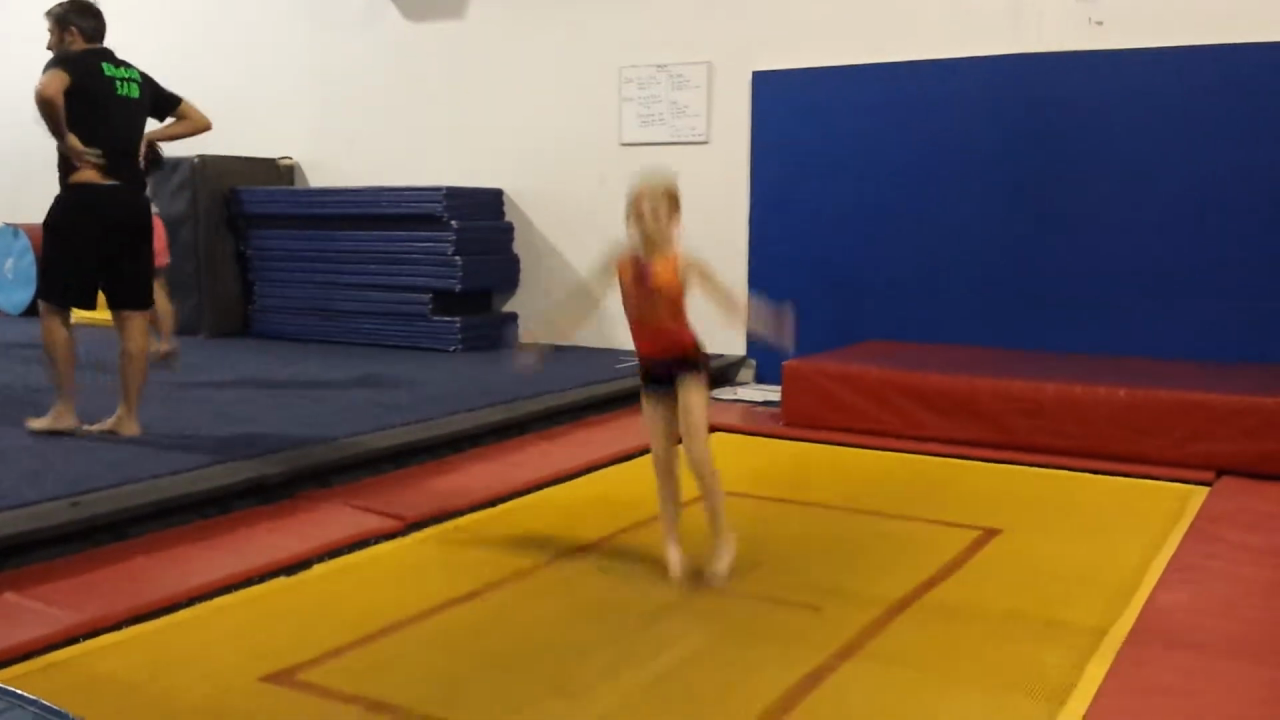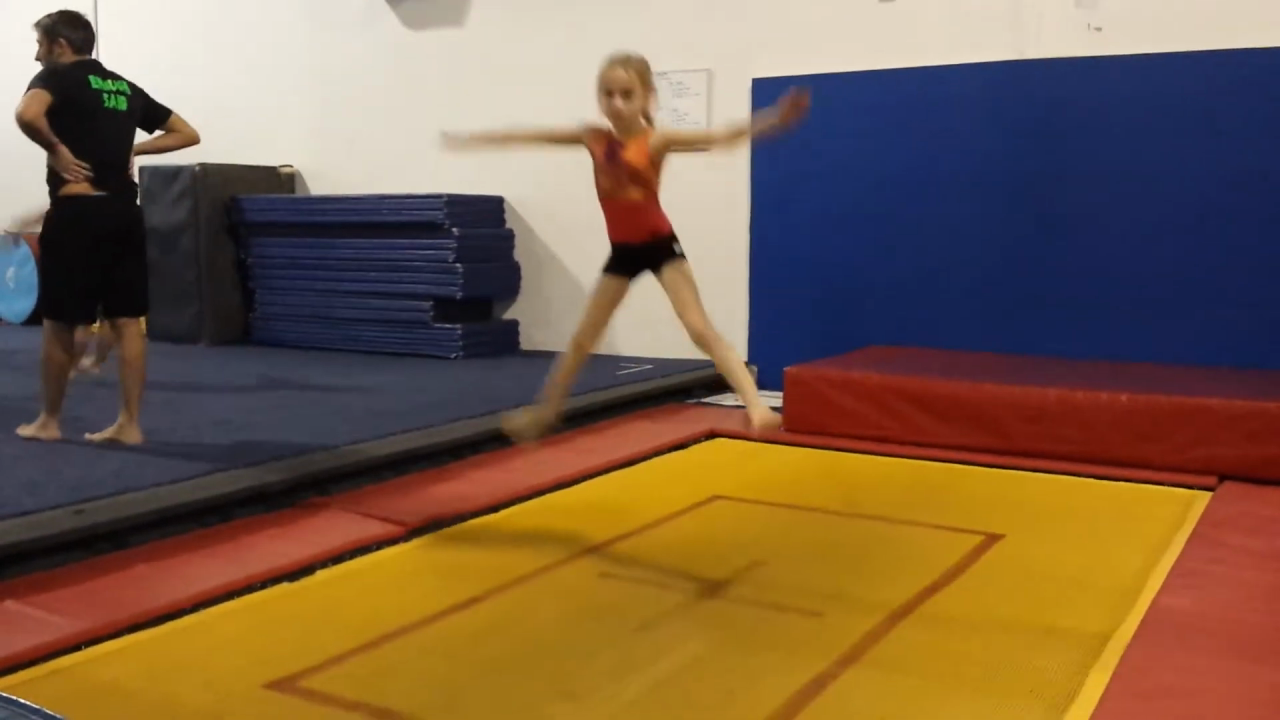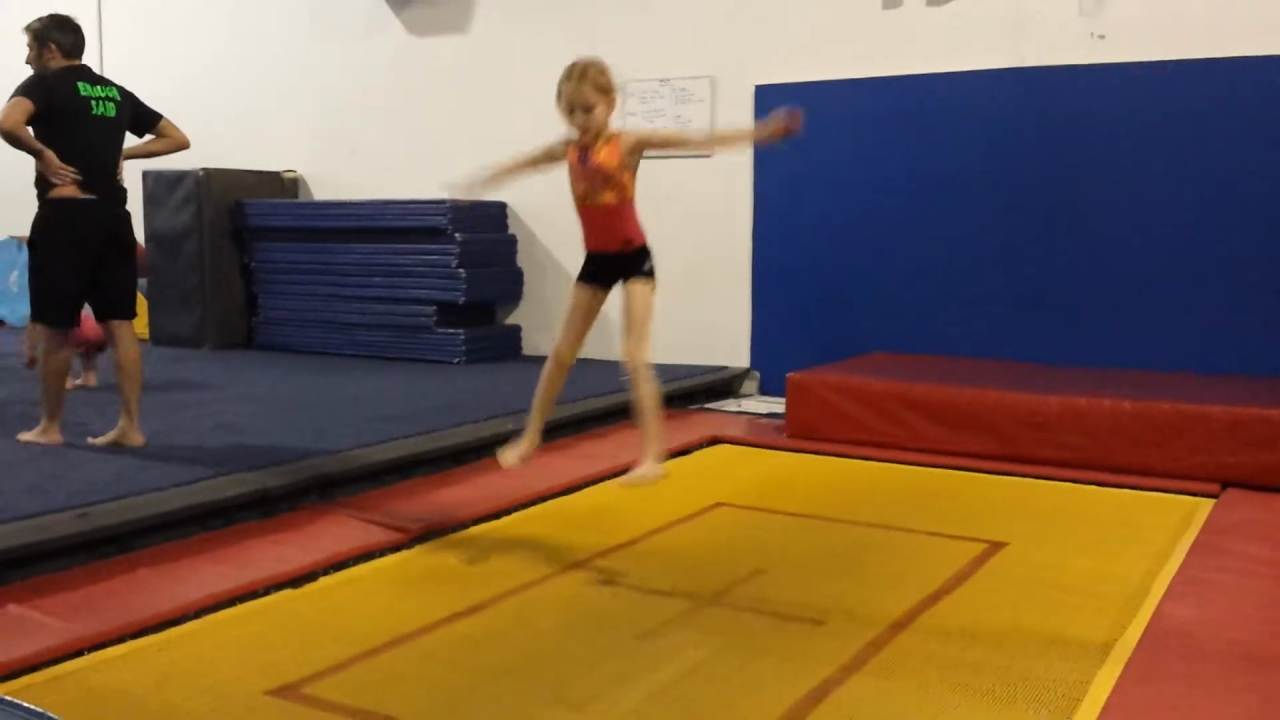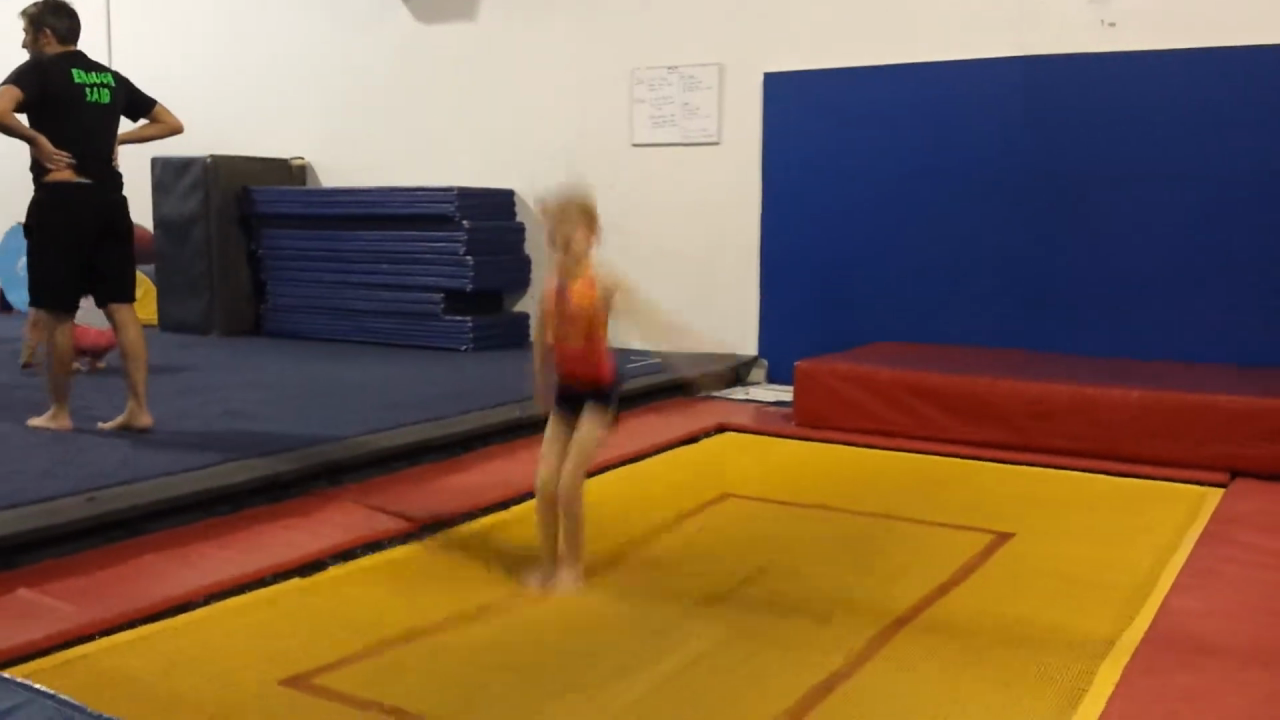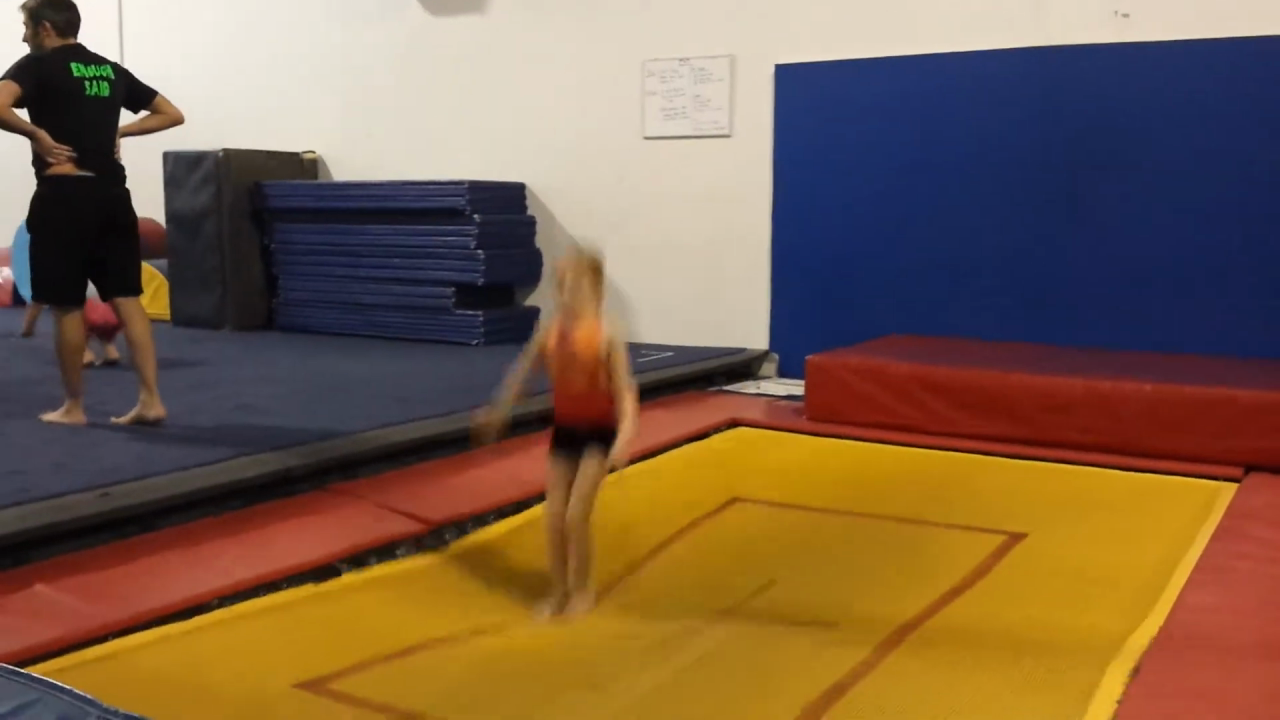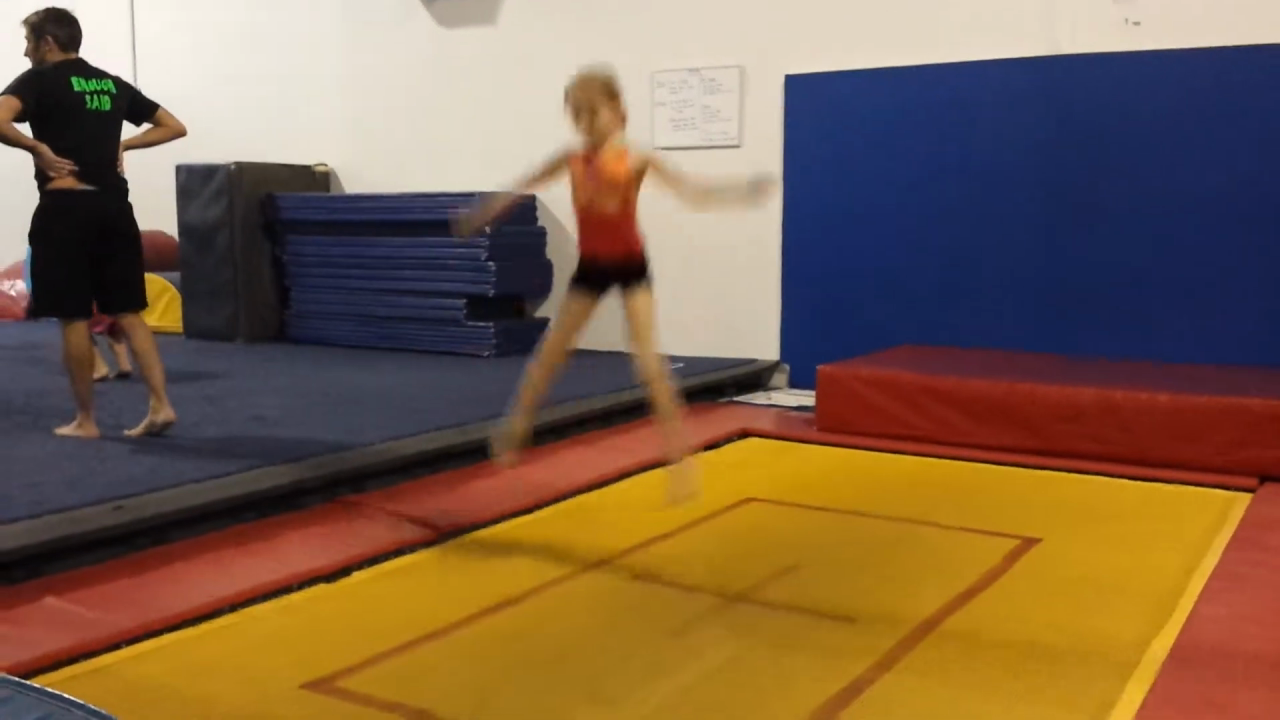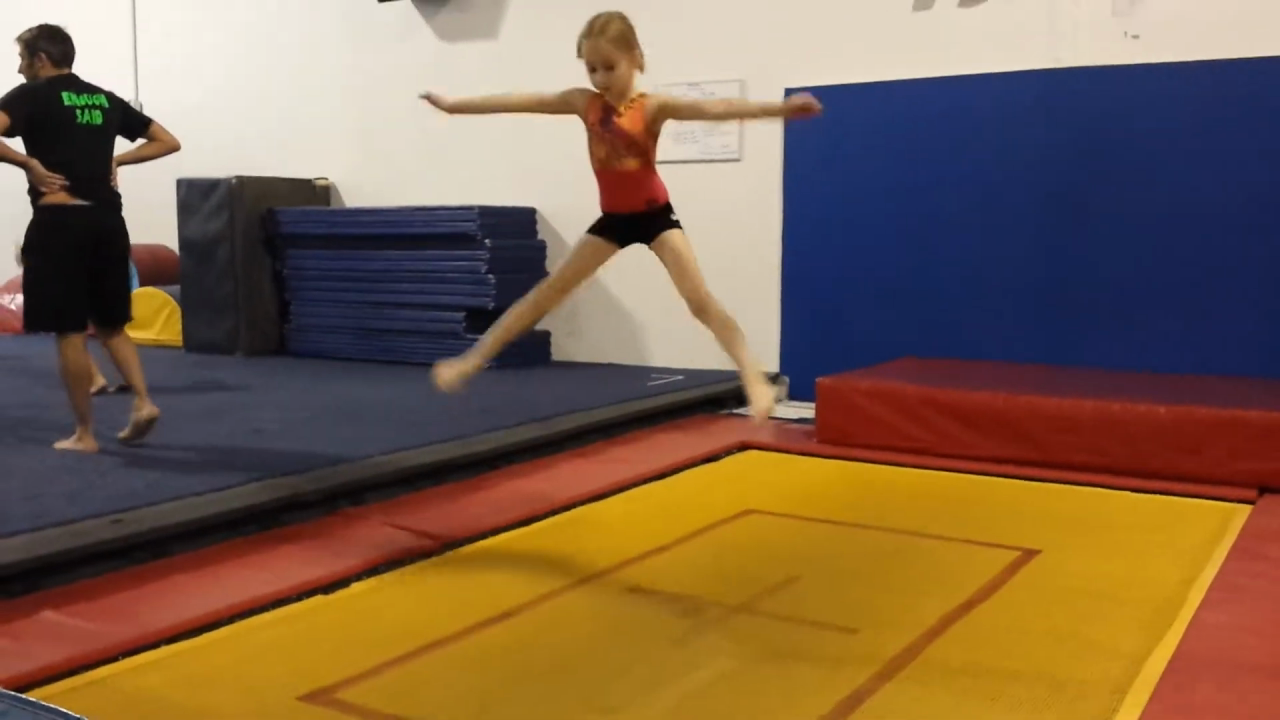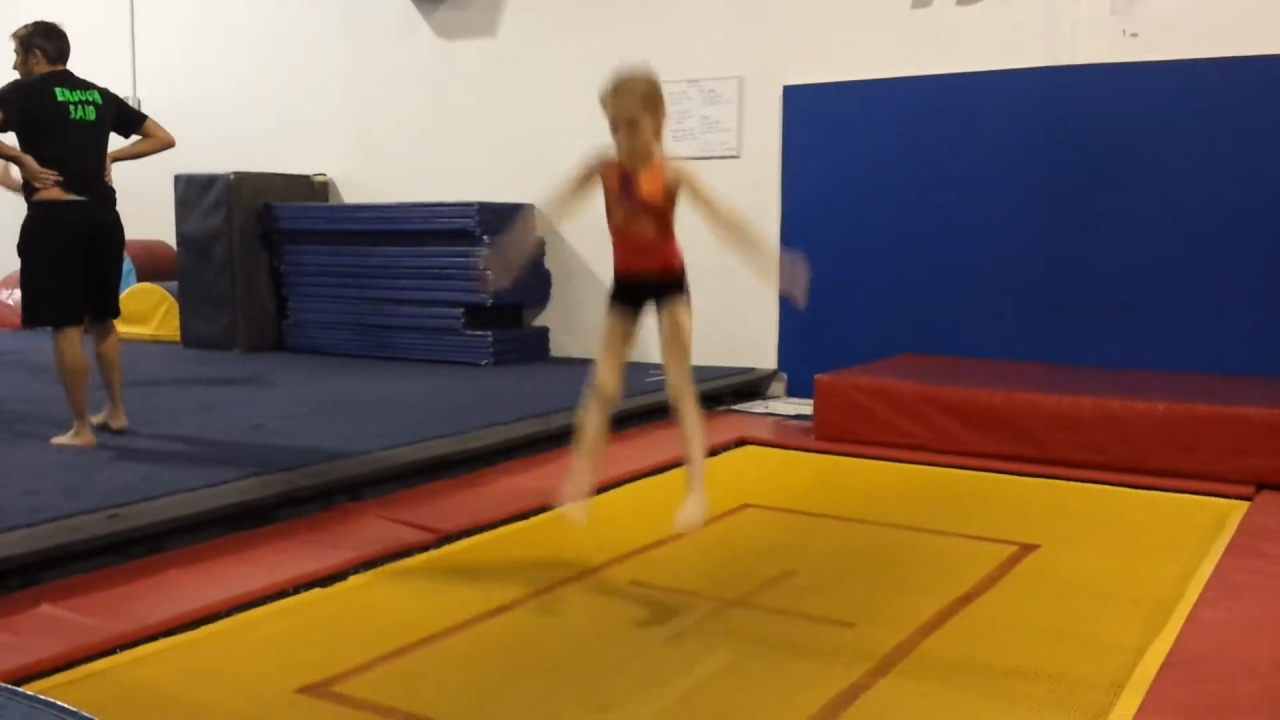
dt=0.2s
person 1, frame 1
left shoulder: (70, 64)
right shoulder: (136, 76)
left elbow: (47, 92)
right elbow: (199, 121)
left wrist: (64, 135)
right wrist: (144, 138)
left hip: (85, 202)
right hip: (132, 203)
left knee: (53, 308)
right knee: (132, 314)
left ankle: (63, 409)
right ankle: (127, 417)
person 1, frame 2
left shoulder: (58, 78)
right shoulder: (125, 88)
left elbow: (28, 115)
right elbow: (187, 134)
left wrist: (55, 147)
right wrist: (132, 149)
left hip: (77, 213)
right hip: (124, 213)
left knee: (59, 325)
right knee: (126, 322)
left ankle: (48, 422)
right ankle: (128, 424)
person 1, frame 3
left shoulder: (45, 85)
right shoulder: (116, 93)
right elbow: (177, 139)
left wrist: (41, 152)
right wrist: (121, 153)
left hip: (66, 217)
right hip: (113, 216)
left knee: (56, 329)
right knee: (120, 324)
left ankle: (50, 427)
right ankle: (129, 426)
person 1, frame 4
left shoulder: (39, 71)
right shoulder: (110, 78)
right elbow: (170, 123)
right wrist: (117, 138)
left hip: (61, 201)
right hip: (109, 200)
left knee: (57, 313)
right knee: (121, 307)
left ankle: (59, 412)
right ankle: (138, 408)
person 1, frame 5
left shoulder: (38, 66)
right shoulder: (110, 70)
right elbow: (171, 114)
left wrist: (35, 132)
right wrist: (119, 131)
left hip: (64, 195)
right hip: (112, 193)
left knee: (67, 308)
right knee: (126, 301)
left ankle: (73, 407)
right ankle: (151, 400)
person 1, frame 6
left shoulder: (39, 81)
right shoulder: (113, 84)
right elbow: (174, 127)
left wrist: (37, 148)
right wrist: (122, 145)
left hip: (66, 209)
right hip: (115, 206)
left knee: (74, 320)
right knee: (127, 313)
left ankle: (85, 421)
right ankle: (160, 403)
person 1, frame 7
right shoulder: (106, 100)
right elbow: (168, 142)
right wrist: (117, 160)
left hip: (59, 223)
right hip: (107, 221)
left knee: (70, 333)
right knee: (111, 326)
left ankle: (84, 434)
right ankle: (142, 402)
person 1, frame 8
right shoulder: (100, 96)
right elbow: (162, 138)
right wrist: (110, 156)
left hip: (54, 219)
right hip: (102, 216)
left knee: (66, 327)
right knee: (101, 321)
left ankle: (82, 429)
right ankle: (114, 410)
person 2, frame 1
left shoulder: (685, 265)
right shoulder: (621, 261)
left elbow: (728, 300)
right elbow: (585, 300)
left wrist: (766, 323)
left hip: (688, 362)
right hip: (651, 367)
left knee: (697, 455)
right knee: (663, 460)
left ankle: (723, 536)
right ankle: (673, 539)
person 2, frame 2
left shoulder: (657, 140)
right shoulder: (593, 137)
left elbow: (719, 138)
right elbow: (532, 136)
left wrist: (770, 123)
right wrist: (473, 139)
left hip: (661, 245)
right hip: (622, 251)
left knee: (698, 327)
right knee: (584, 339)
left ankle: (752, 400)
right ankle: (547, 410)
person 2, frame 3
left shoulder: (629, 144)
right shoulder: (566, 148)
left elbow: (695, 140)
right elbow: (520, 164)
left wrist: (760, 132)
right wrist: (479, 183)
left hip: (633, 258)
right hip: (596, 260)
left knee: (634, 359)
right knee: (561, 353)
left ankle: (652, 452)
right ankle: (531, 438)
person 2, frame 4
left shoulder: (607, 284)
right shoulder: (550, 286)
left elbow: (647, 316)
right wrist: (542, 380)
left hip: (599, 391)
right hip: (567, 392)
left knee: (568, 487)
right knee: (544, 486)
left ankle: (571, 567)
right ankle: (546, 566)
person 2, frame 5
left shoulder: (606, 334)
right shoulder: (548, 331)
left elbow: (625, 389)
right elbow: (521, 372)
left wrist: (625, 436)
right wrist: (496, 413)
left hip: (597, 430)
right hip: (564, 429)
left knee: (576, 517)
right knee: (553, 518)
left ankle: (583, 590)
right ankle: (559, 589)
person 2, frame 6
left shoulder: (636, 160)
right shoulder: (571, 159)
left elbow: (686, 186)
right elbow: (526, 184)
left wrist: (735, 194)
right wrist: (486, 213)
left hip: (630, 266)
right hip: (590, 267)
left knee: (647, 363)
right knee: (551, 354)
left ankle: (678, 449)
right ankle: (517, 426)
person 2, frame 7
left shoulder: (653, 107)
right shoulder: (583, 102)
left elbow: (714, 109)
right elbow: (521, 100)
left wrist: (777, 109)
right wrist: (456, 105)
left hip: (656, 215)
right hip: (612, 219)
left knee: (699, 300)
right knee: (549, 291)
left ankle: (754, 378)
right ankle: (474, 360)
person 2, frame 8
left shoulder: (672, 173)
right shoulder: (603, 167)
left elbow: (722, 216)
right elbow: (555, 208)
left wrist: (771, 261)
right wrist: (513, 250)
left hip: (666, 280)
right hip: (625, 283)
left knee: (680, 387)
right knee: (603, 387)
left ankle: (696, 490)
right ankle: (579, 482)
